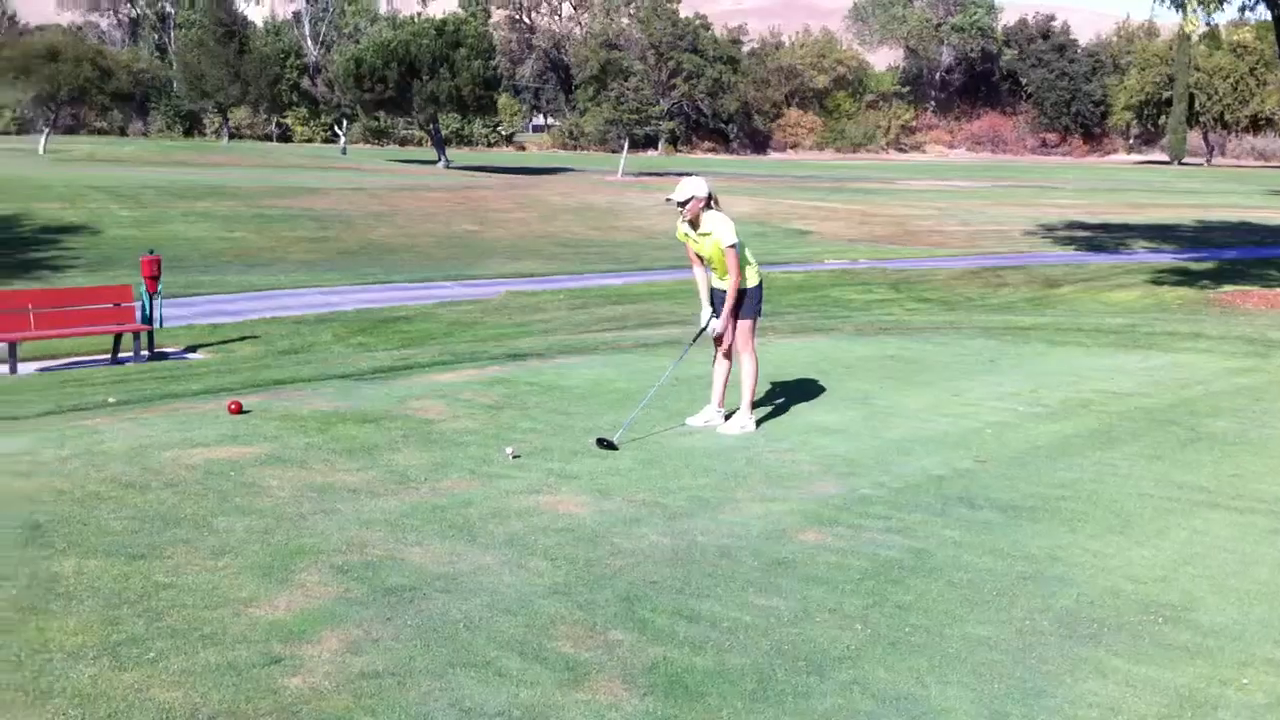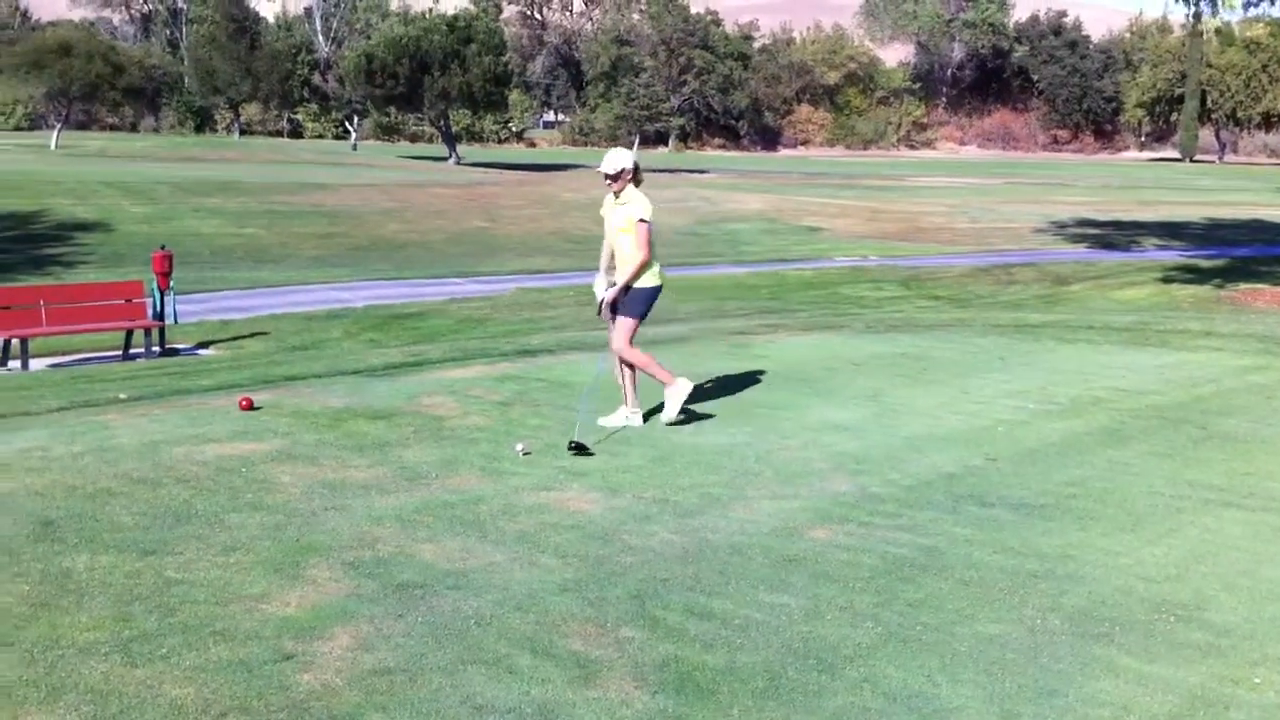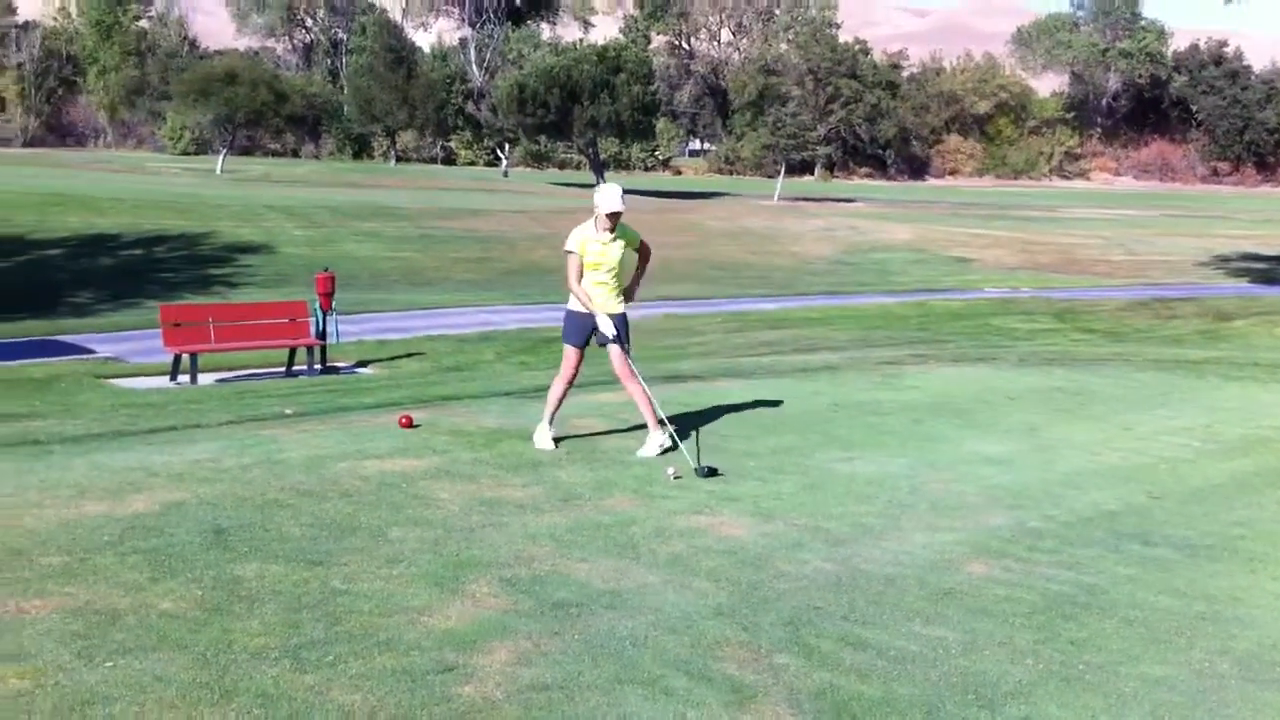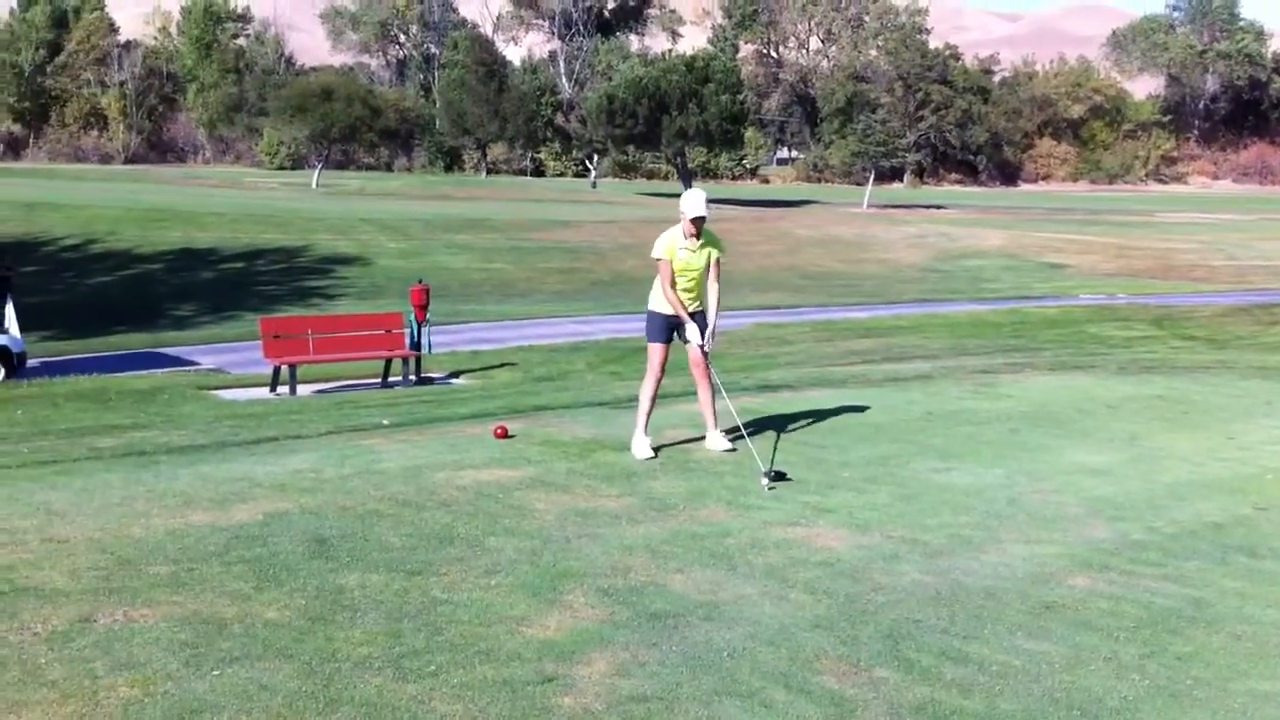
dt=1s
person 1, frame 1
left shoulder: (721, 227)
right shoulder: (684, 227)
left elbow: (736, 276)
right elbow: (698, 266)
left wrist: (724, 317)
right wrist: (706, 306)
left hip: (745, 285)
right hip: (720, 286)
left knee: (743, 348)
right knee: (722, 347)
left ankle: (745, 415)
right ankle: (715, 409)
person 1, frame 2
left shoulder: (638, 204)
right shoulder: (610, 202)
left elbow: (644, 255)
left wrist: (618, 288)
right wrist: (602, 276)
left hip: (642, 284)
right hip: (625, 283)
left knee: (620, 345)
right knee: (620, 344)
left ankle: (674, 384)
right ankle: (631, 409)
person 1, frame 3
left shoulder: (627, 234)
right shoulder: (579, 236)
left elbow: (646, 251)
right elbow: (573, 283)
left wrist: (634, 284)
right wrist: (597, 315)
left hip: (614, 311)
right hip: (581, 311)
left knee: (625, 373)
right knee: (568, 373)
left ankle: (657, 433)
right ankle: (544, 427)
person 1, frame 4
left shoulder: (713, 243)
right shoulder: (667, 241)
left elbow: (713, 284)
right elbow: (667, 288)
left wrist: (712, 324)
right wrist: (687, 323)
left hip: (695, 312)
right hip: (662, 311)
left knee: (702, 371)
right knee: (655, 372)
left ankle: (712, 432)
right ankle: (640, 435)
